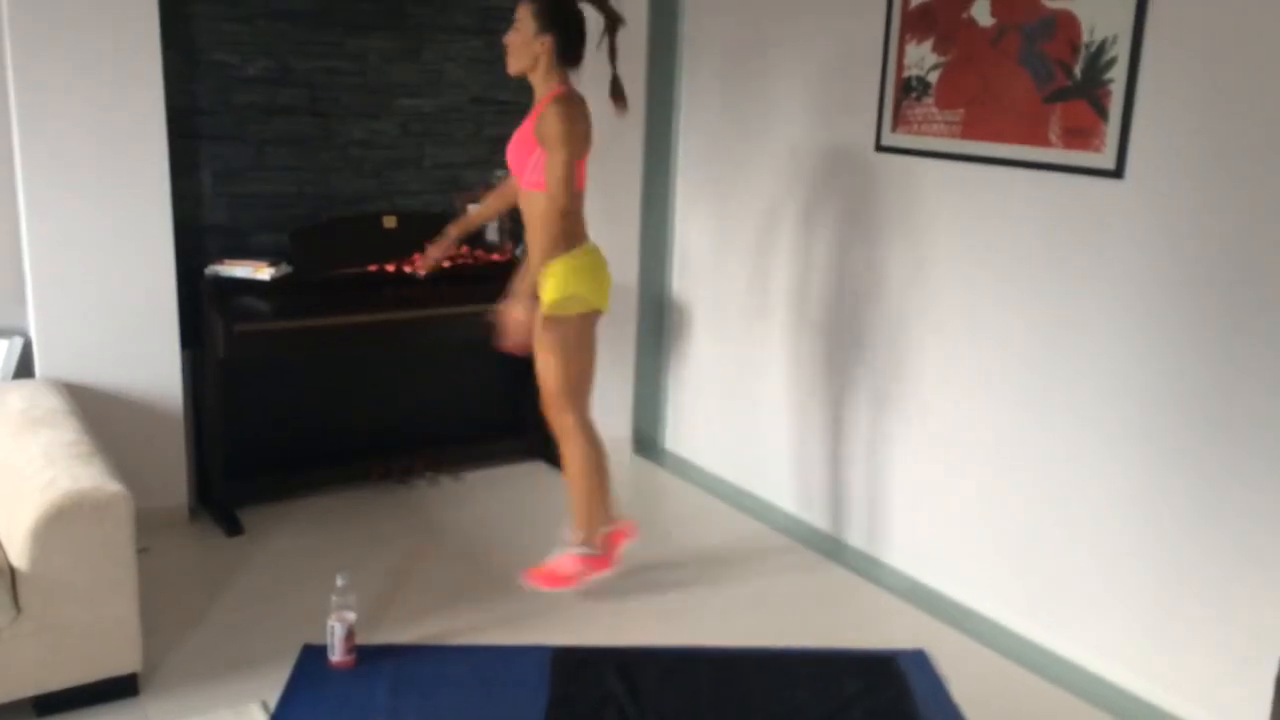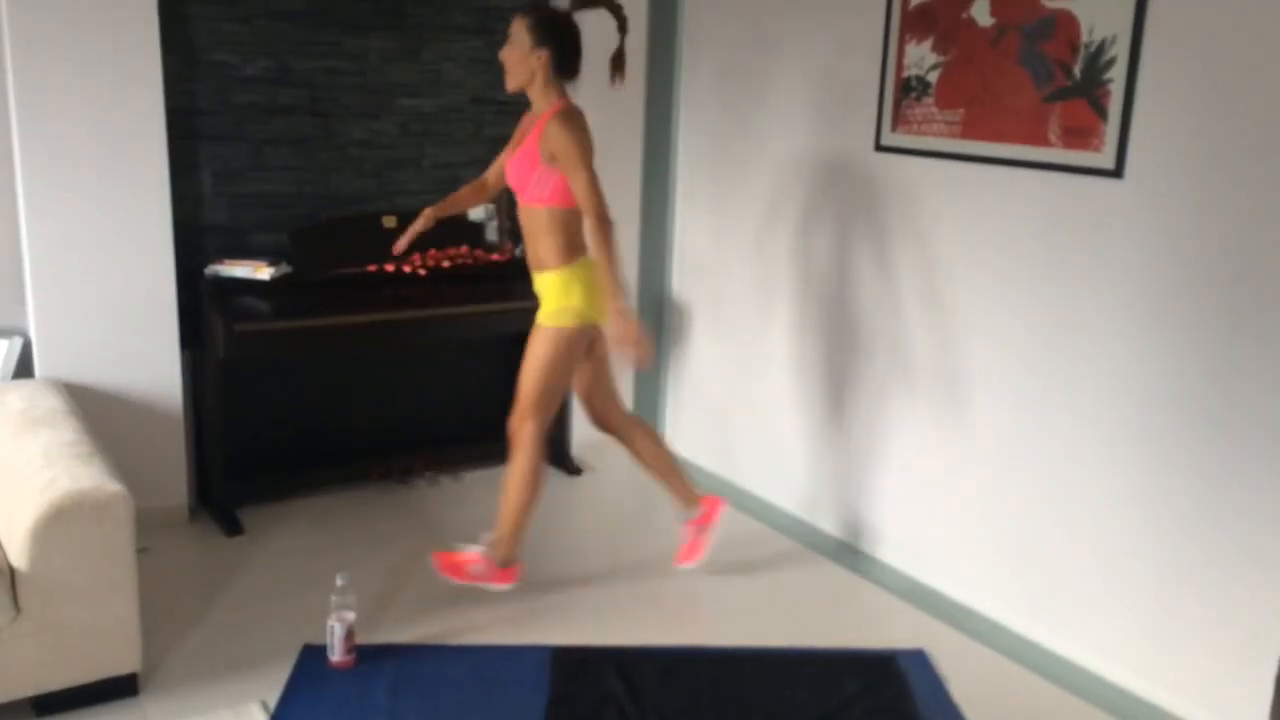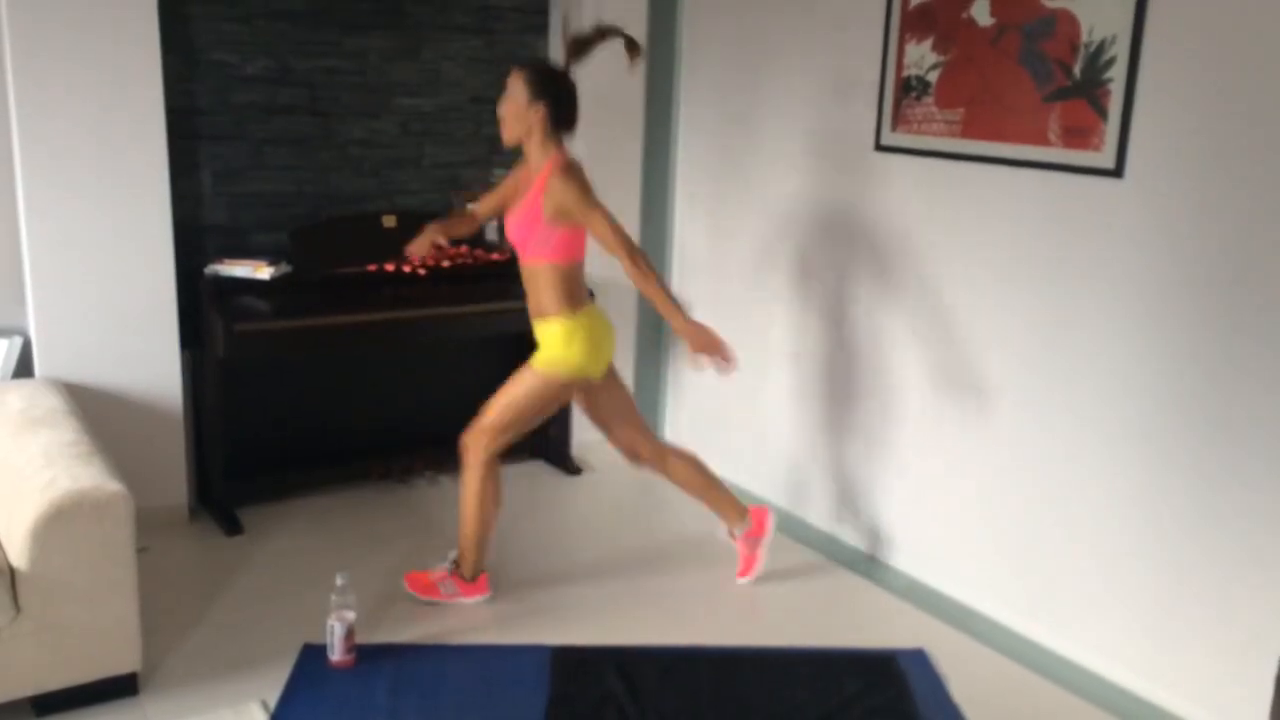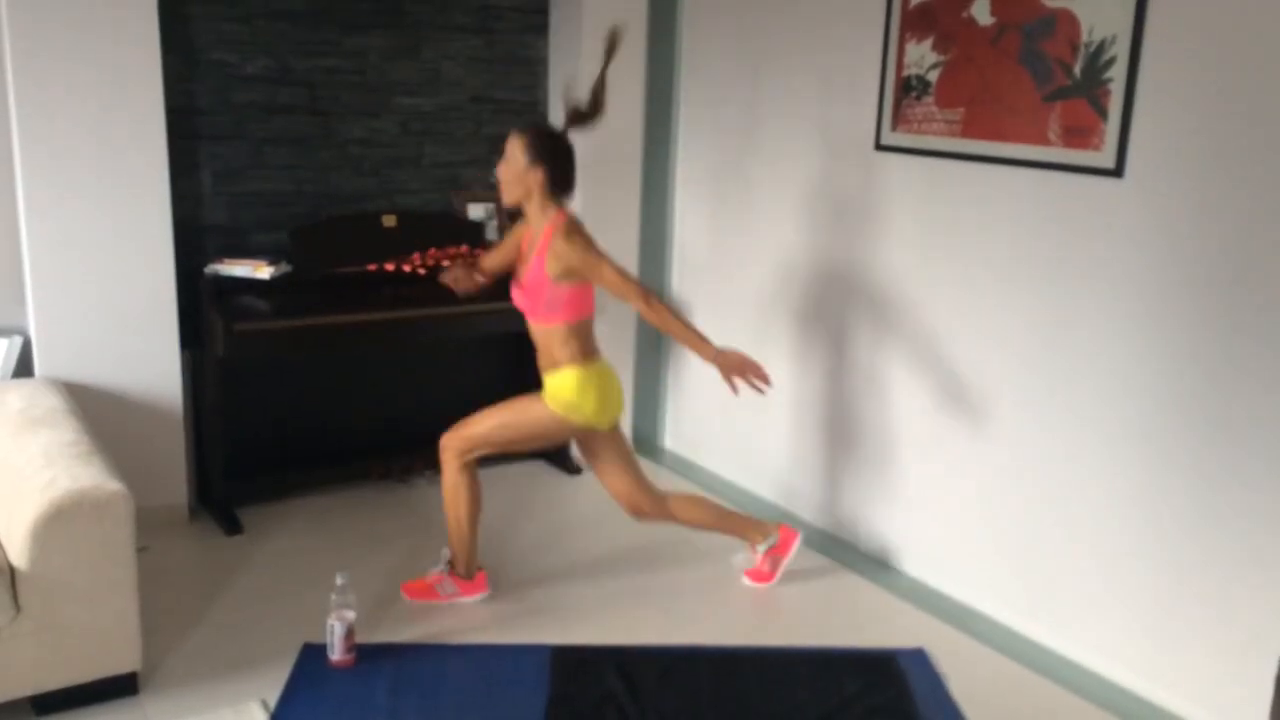
dt=0.1s
person 1, frame 1
left shoulder: (559, 111)
right shoulder: (549, 108)
left elbow: (556, 209)
right elbow: (515, 188)
left wrist: (526, 292)
right wrist: (452, 233)
left hip: (569, 278)
right hip: (554, 278)
left knee: (566, 414)
right knee: (565, 412)
left ankle: (589, 544)
right ankle: (603, 527)
person 1, frame 2
left shoulder: (561, 123)
right shoulder: (536, 121)
left elbow: (595, 213)
right elbow: (487, 183)
left wrist: (613, 303)
right wrist: (430, 214)
left hip: (572, 291)
right hip: (559, 289)
left knee: (526, 423)
right knee: (605, 413)
left ankle: (499, 559)
right ankle: (695, 508)
person 1, frame 3
left shoulder: (558, 181)
right shoulder: (527, 172)
left elbow: (626, 251)
right elbow: (477, 214)
left wrist: (683, 323)
right wrist: (441, 228)
left hip: (570, 343)
right hip: (568, 339)
left knee: (477, 443)
right knee: (640, 449)
left ankle: (465, 575)
right ankle: (746, 522)
person 1, frame 4
left shoulder: (563, 238)
right shoulder: (527, 225)
left elbow: (640, 297)
right elbow: (483, 271)
left wrist: (713, 353)
right wrist: (464, 272)
left hip: (577, 391)
right hip: (578, 388)
left knee: (456, 449)
right knee: (644, 505)
left ankle: (463, 574)
right ankle: (769, 540)
